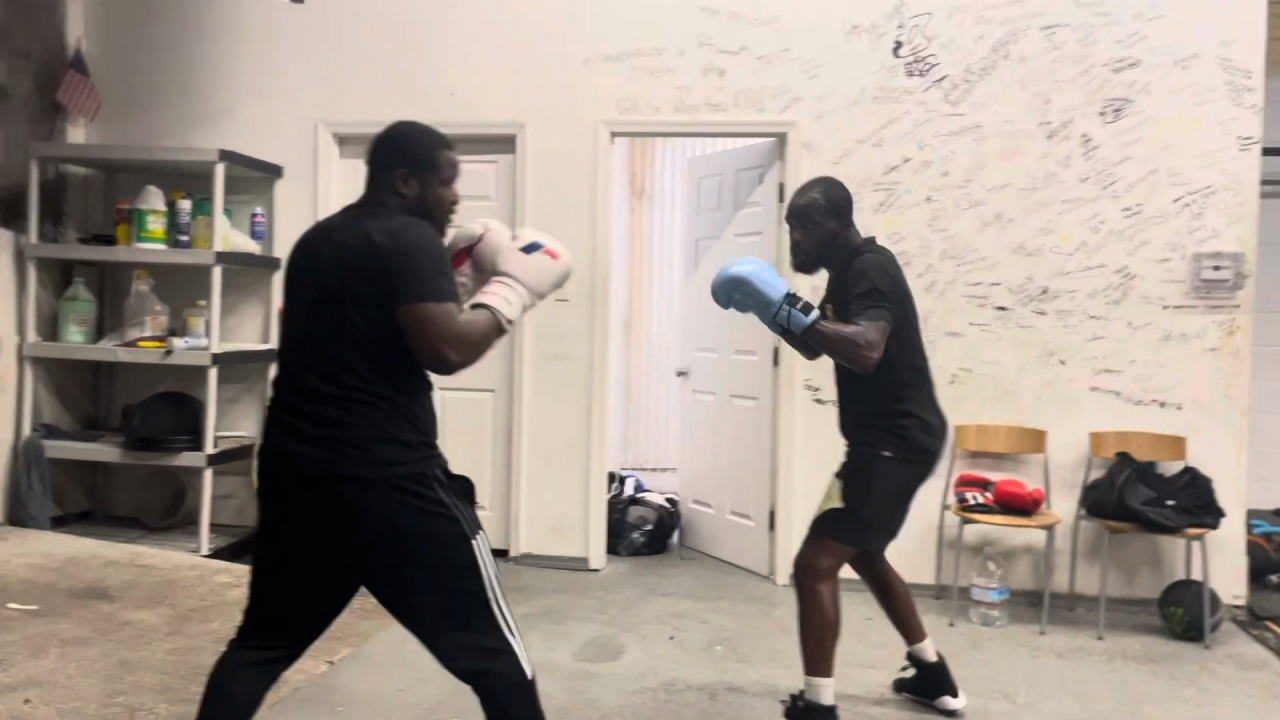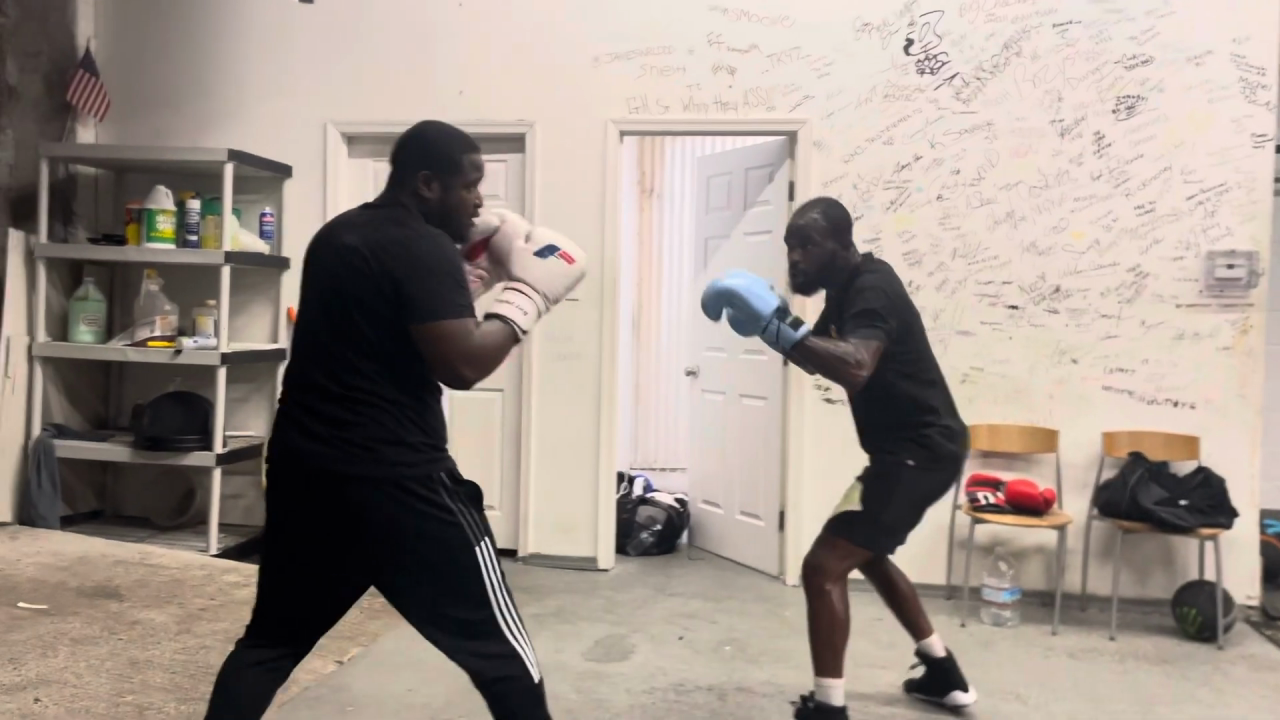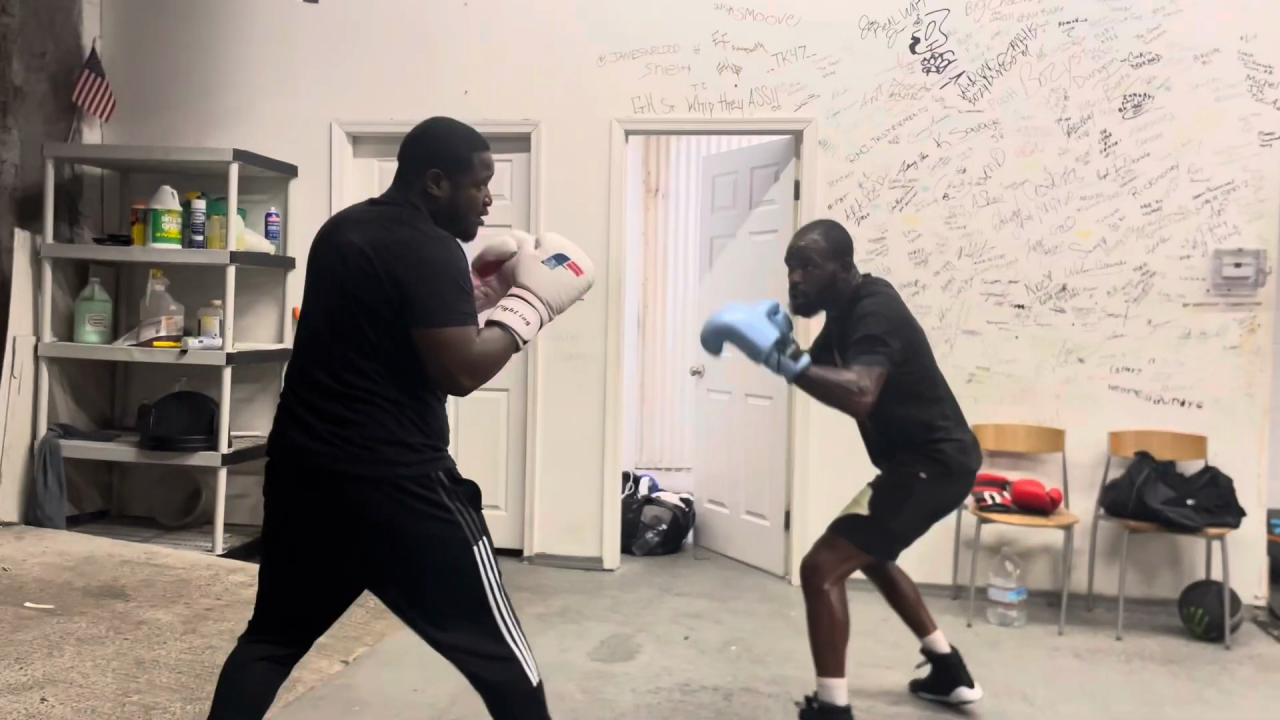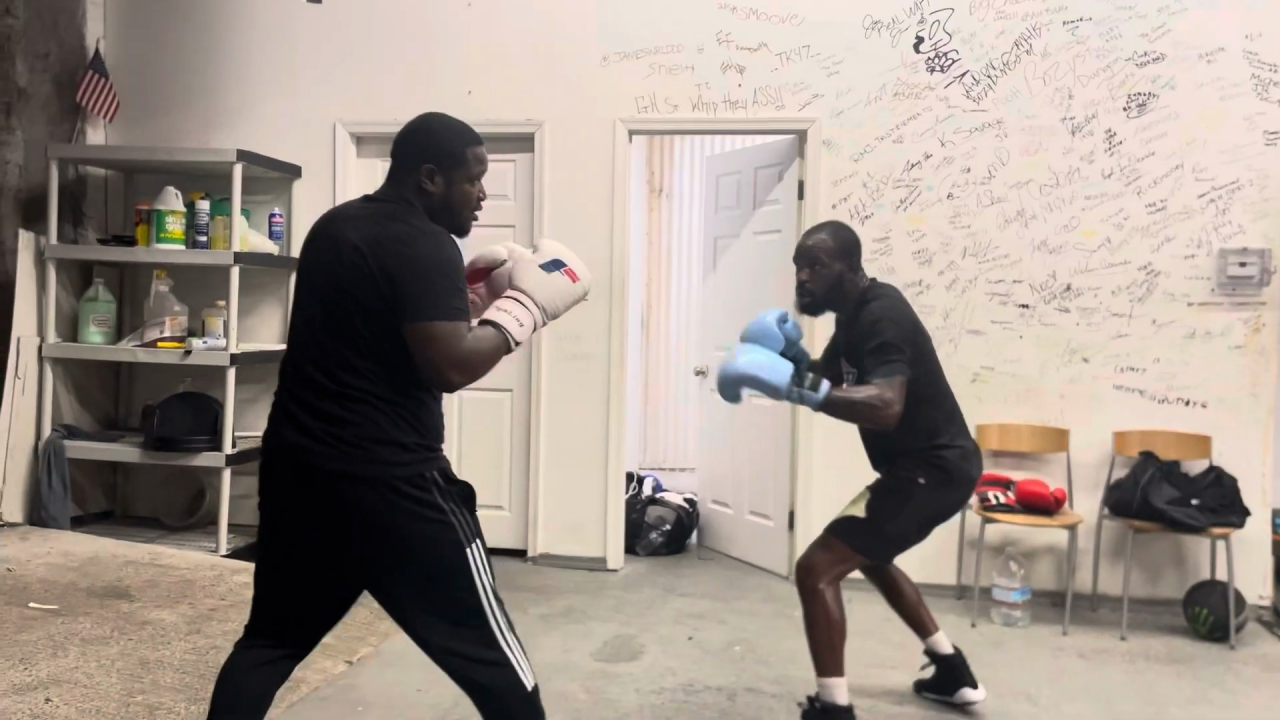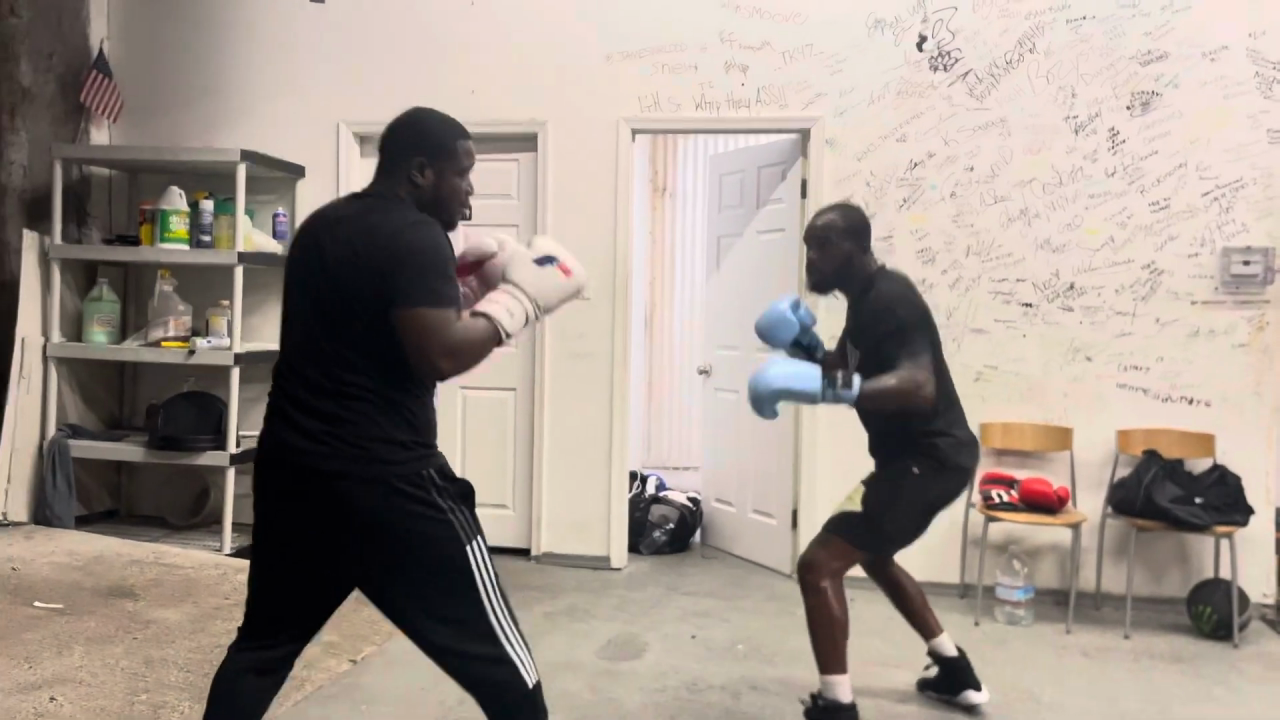
dt=0.1s
person 1, frame 1
left shoulder: (318, 241)
right shoulder: (408, 242)
right elbow: (447, 350)
left wrist: (449, 282)
right wrist: (513, 287)
left hip: (295, 472)
right hip: (391, 480)
left knee: (264, 639)
right knee: (489, 648)
person 1, frame 2
left shoulder: (336, 235)
right shoulder: (424, 249)
right elbow: (460, 364)
left wrist: (461, 284)
right wrist: (528, 292)
left hip: (303, 471)
right hip: (396, 481)
left knee: (271, 640)
right knee: (498, 652)
person 1, frame 3
left shoulder: (341, 229)
right shoulder: (429, 251)
right elbow: (459, 370)
left wrist: (469, 291)
right wrist: (532, 301)
left hip: (302, 468)
right hip: (396, 482)
left knee: (272, 637)
right knee: (497, 655)
person 1, frame 4
left shoulder: (333, 227)
right shoulder: (423, 246)
right elbow: (449, 366)
left wrist: (458, 295)
right wrist: (527, 304)
left hip: (296, 468)
right hip: (391, 482)
left knee: (270, 641)
right knee: (491, 658)
person 1, frame 5
left shoulder: (321, 225)
right shoulder: (413, 237)
right elbow: (439, 355)
left wrist: (454, 284)
right wrist: (520, 296)
left hip: (292, 468)
right hip: (388, 479)
left knee: (263, 643)
right knee: (495, 658)
person 2, frame 1
left shoulder: (872, 270)
right shoulder: (848, 268)
left elbow: (865, 352)
right elbow: (819, 345)
left wrist: (786, 309)
right wrist: (777, 306)
left hip: (893, 444)
right hip: (897, 440)
left knee: (815, 565)
right knee: (864, 553)
right ankle: (934, 676)
person 2, frame 2
left shoulder: (872, 288)
right shoulder: (848, 285)
left elbow: (854, 369)
right elbow: (819, 359)
left wrist: (777, 324)
right wrist: (769, 321)
left hip: (919, 450)
right hip: (915, 446)
left knee: (824, 567)
right knee: (869, 554)
right ankle: (944, 673)
person 2, frame 3
left shoulder: (874, 312)
right shoulder: (847, 309)
left elbow: (859, 396)
right elbow: (820, 373)
left wrist: (777, 352)
right wrist: (778, 345)
left hip: (934, 465)
right hip: (929, 459)
left knee: (823, 568)
right knee: (868, 552)
right ankle: (950, 671)
person 2, frame 4
left shoulder: (882, 318)
right shoulder: (855, 313)
left elbow: (884, 408)
right elbow: (833, 384)
left wrist: (794, 383)
right wrist: (788, 359)
left hip: (932, 470)
right hip: (932, 465)
left knee: (816, 570)
right knee: (869, 554)
right ankle: (953, 671)
person 2, frame 5
left shoulder: (889, 298)
right shoulder: (865, 299)
left elbow: (919, 387)
right elbow: (846, 372)
left wrist: (825, 383)
right wrist: (803, 346)
left hip: (927, 460)
right hip: (929, 456)
left knee: (818, 565)
right knee: (874, 554)
right ankle: (956, 672)
